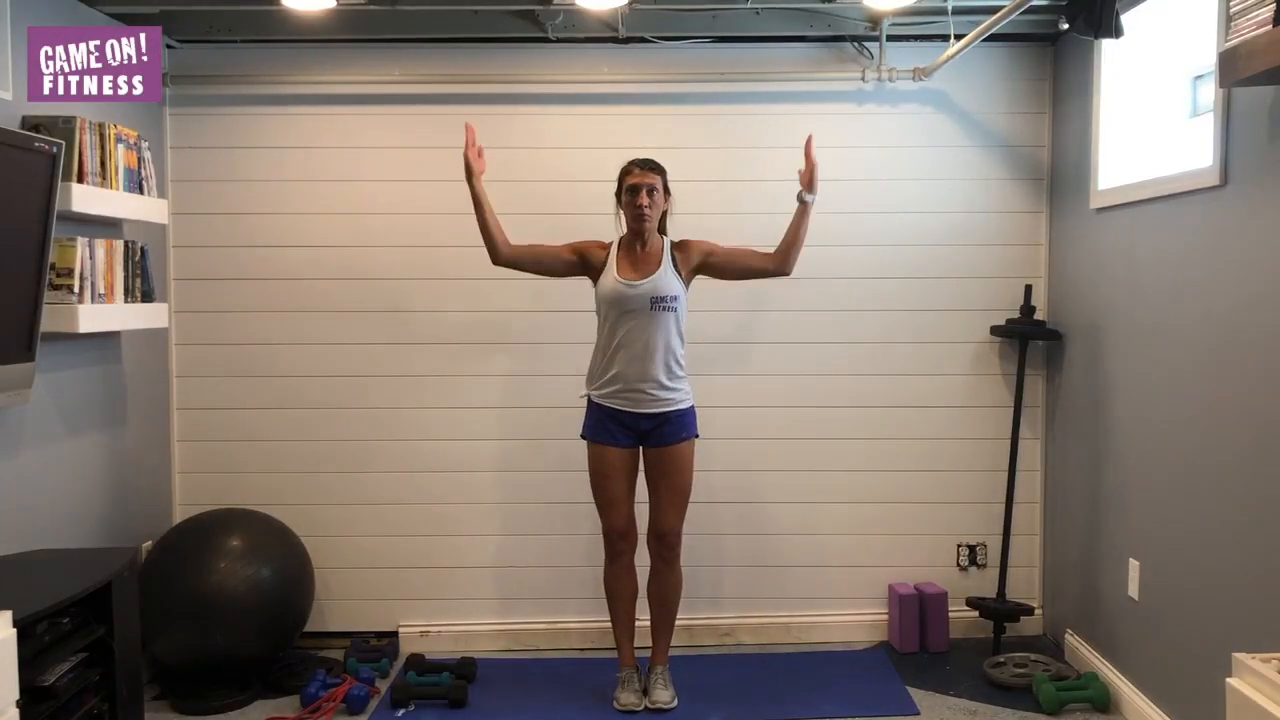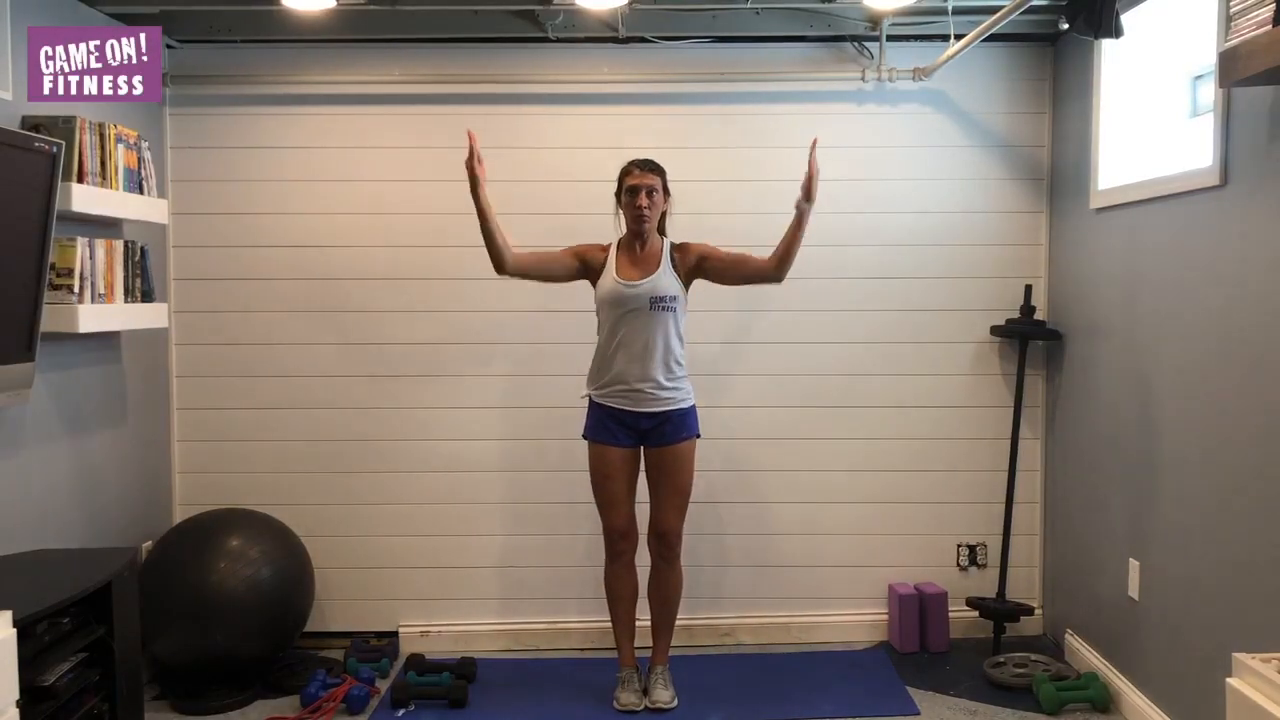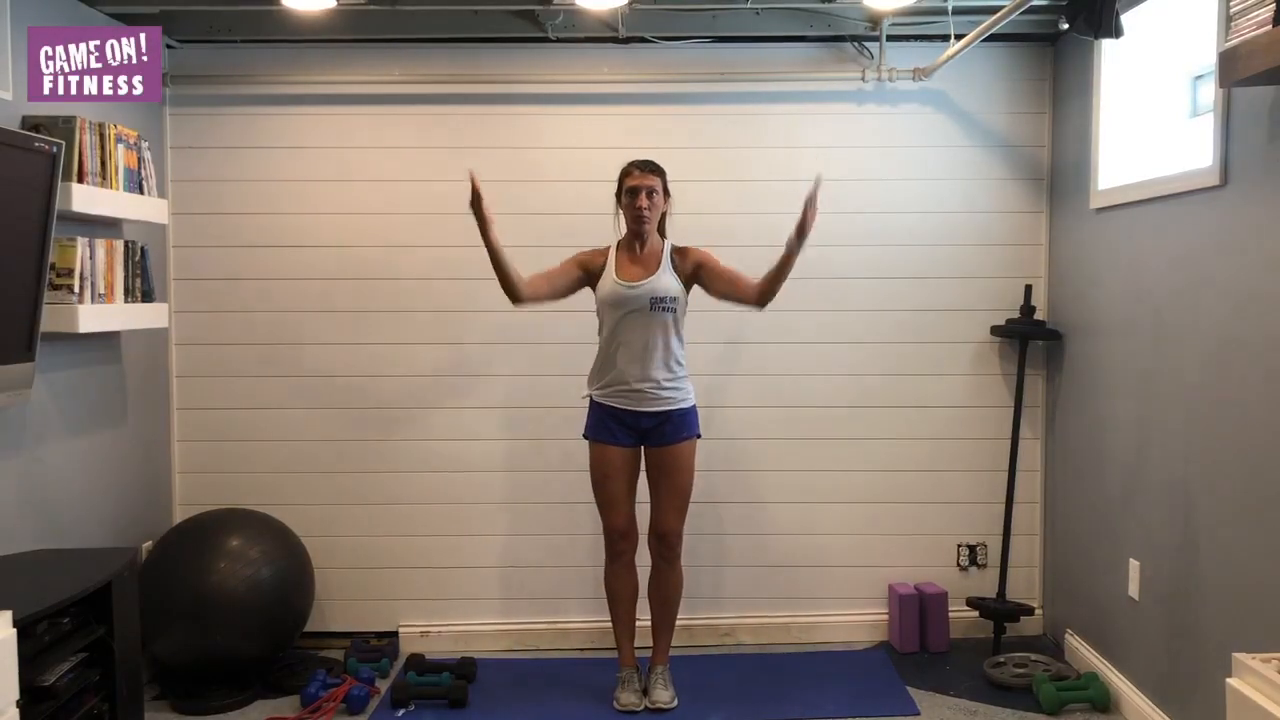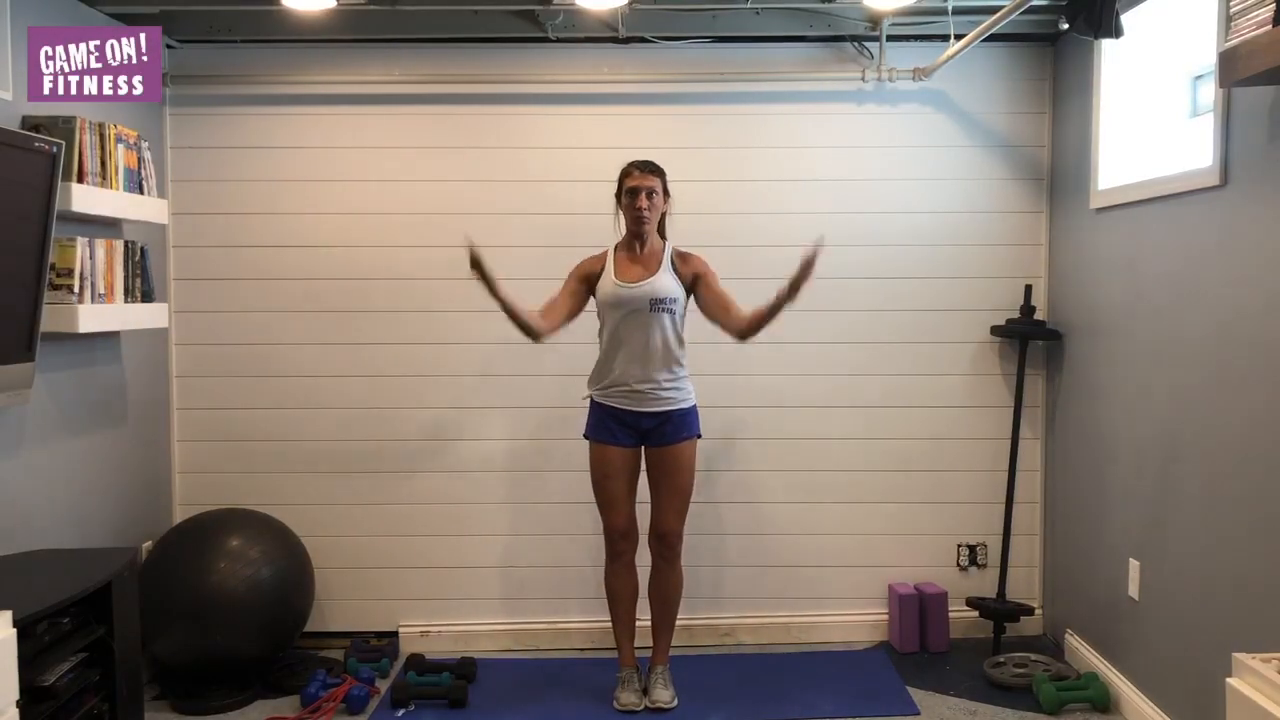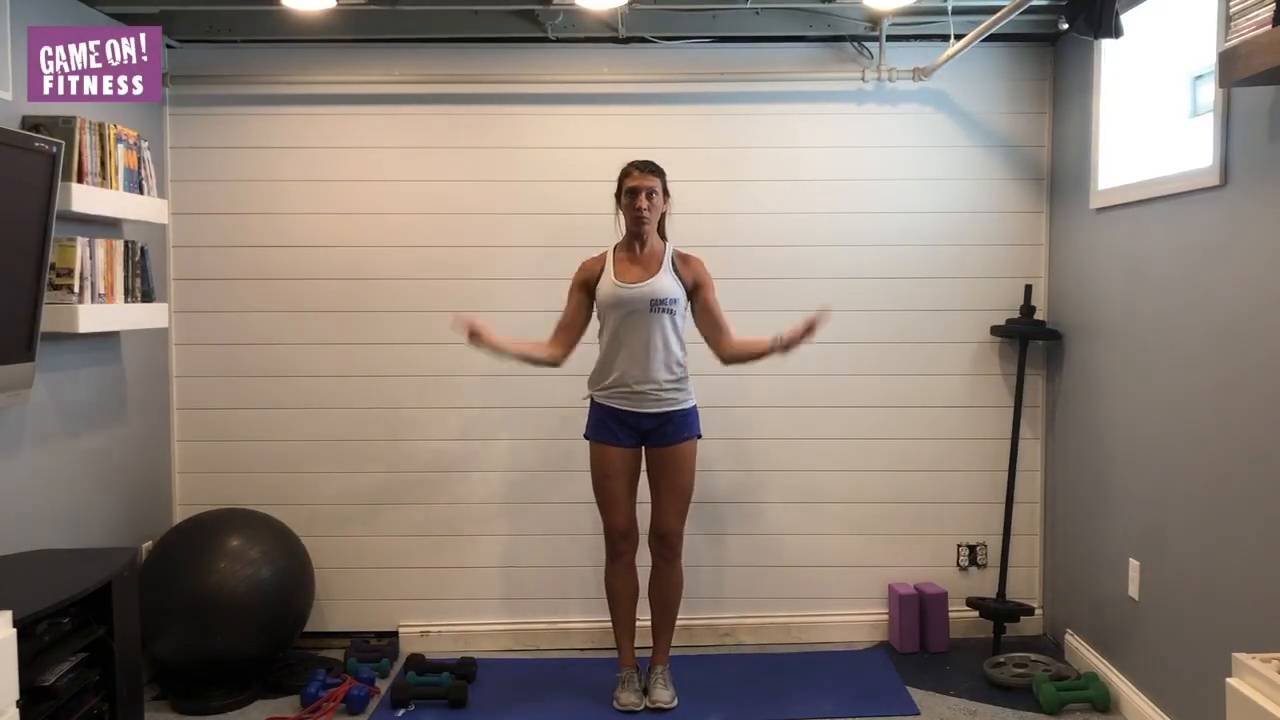
dt=0.1s
person 1, frame 1
left shoulder: (689, 255)
right shoulder: (595, 256)
left elbow: (779, 264)
right elbow: (505, 254)
left wrist: (805, 197)
right wrist: (477, 184)
left hip: (671, 413)
right hip: (610, 414)
left knee: (666, 541)
right knee: (618, 541)
left ankle: (661, 665)
right ankle: (627, 667)
person 1, frame 2
left shoulder: (687, 256)
right shoulder: (595, 257)
left elbow: (773, 269)
right elbow: (508, 264)
left wrist: (804, 207)
right wrist: (481, 195)
left hip: (672, 414)
right hip: (610, 414)
left knee: (667, 539)
right knee: (619, 539)
left ankle: (660, 665)
right ankle: (627, 666)
person 1, frame 3
left shoulder: (688, 260)
right shoulder: (595, 262)
left elbow: (760, 294)
right elbow: (519, 291)
left wrist: (800, 233)
right wrist: (485, 225)
left hip: (672, 413)
right hip: (611, 414)
left knee: (667, 541)
right knee: (619, 540)
left ankle: (660, 665)
right ankle: (627, 667)
person 1, frame 4
left shoulder: (688, 265)
right shoulder: (595, 267)
left elbow: (741, 326)
right elbow: (539, 327)
left wrist: (791, 289)
right wrist: (493, 287)
left hip: (673, 414)
right hip: (612, 414)
left knee: (667, 541)
right knee: (619, 541)
left ankle: (660, 666)
right ankle: (627, 668)
person 1, frame 5
left shoulder: (688, 267)
right shoulder: (594, 269)
left elbow: (726, 347)
right elbow: (557, 348)
left wrist: (780, 342)
right wrist: (496, 342)
left hip: (673, 415)
right hip: (612, 414)
left knee: (667, 541)
right knee: (620, 541)
left ankle: (661, 665)
right ankle: (627, 667)
